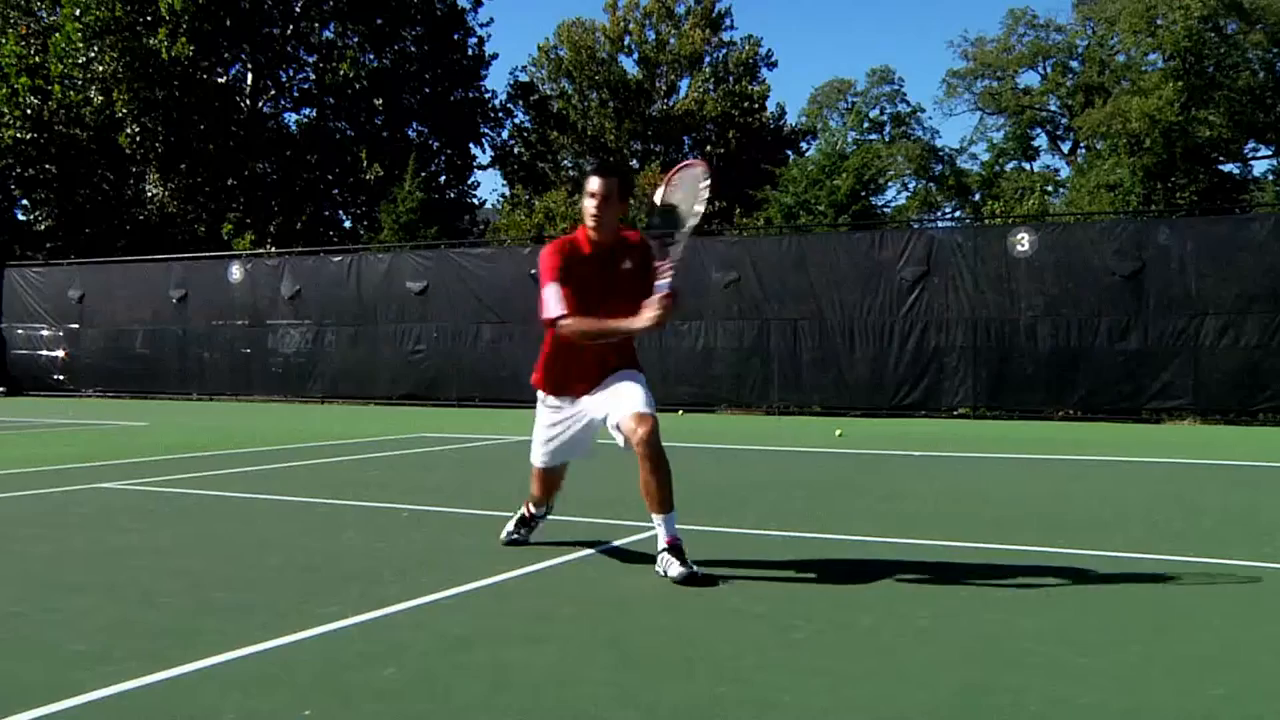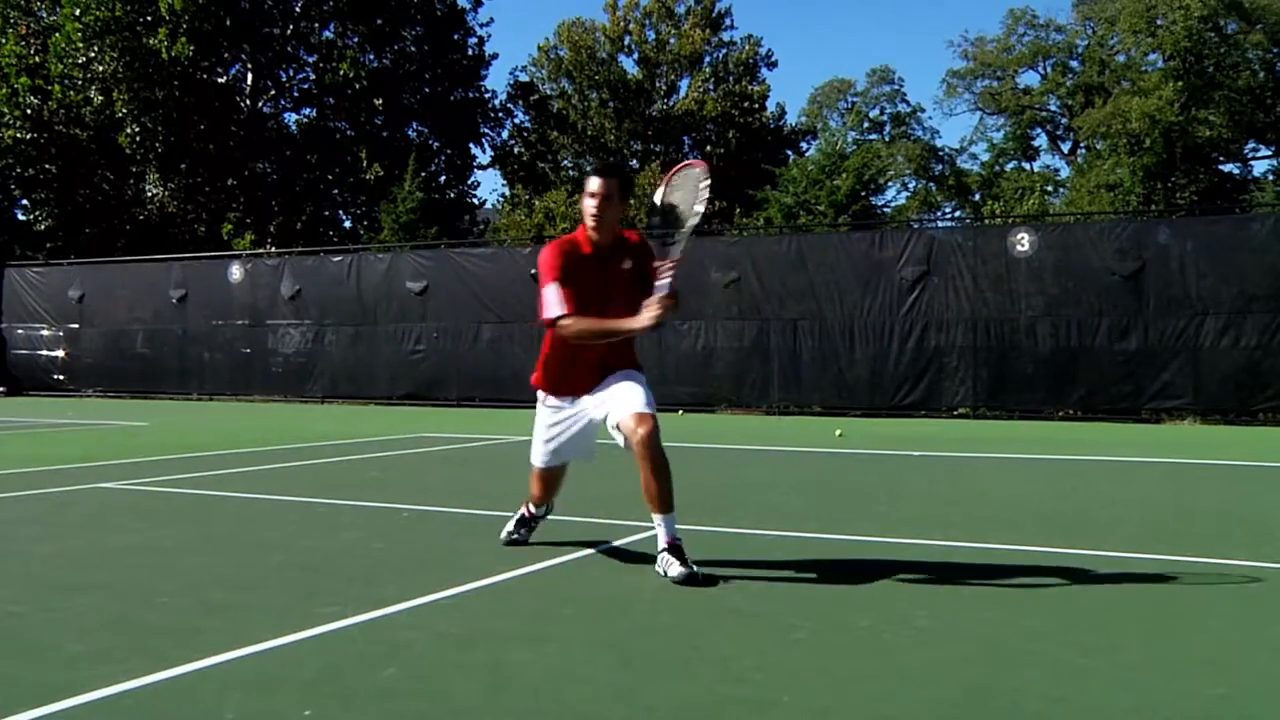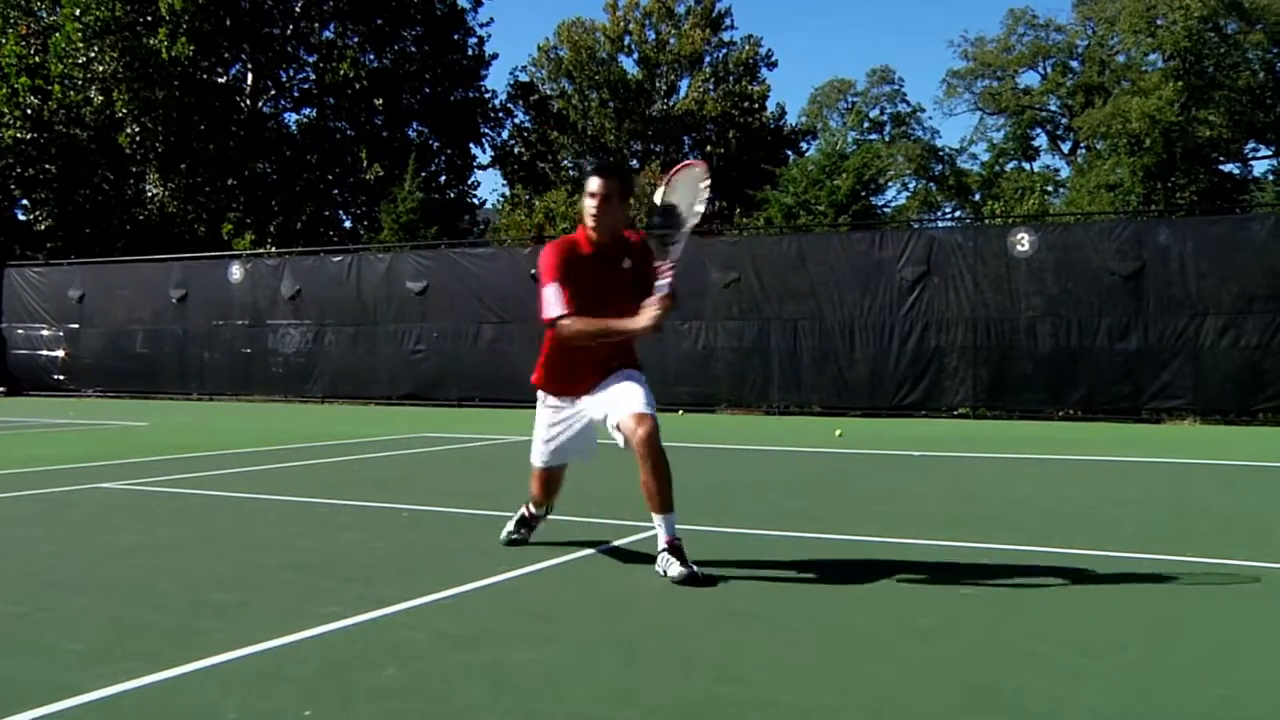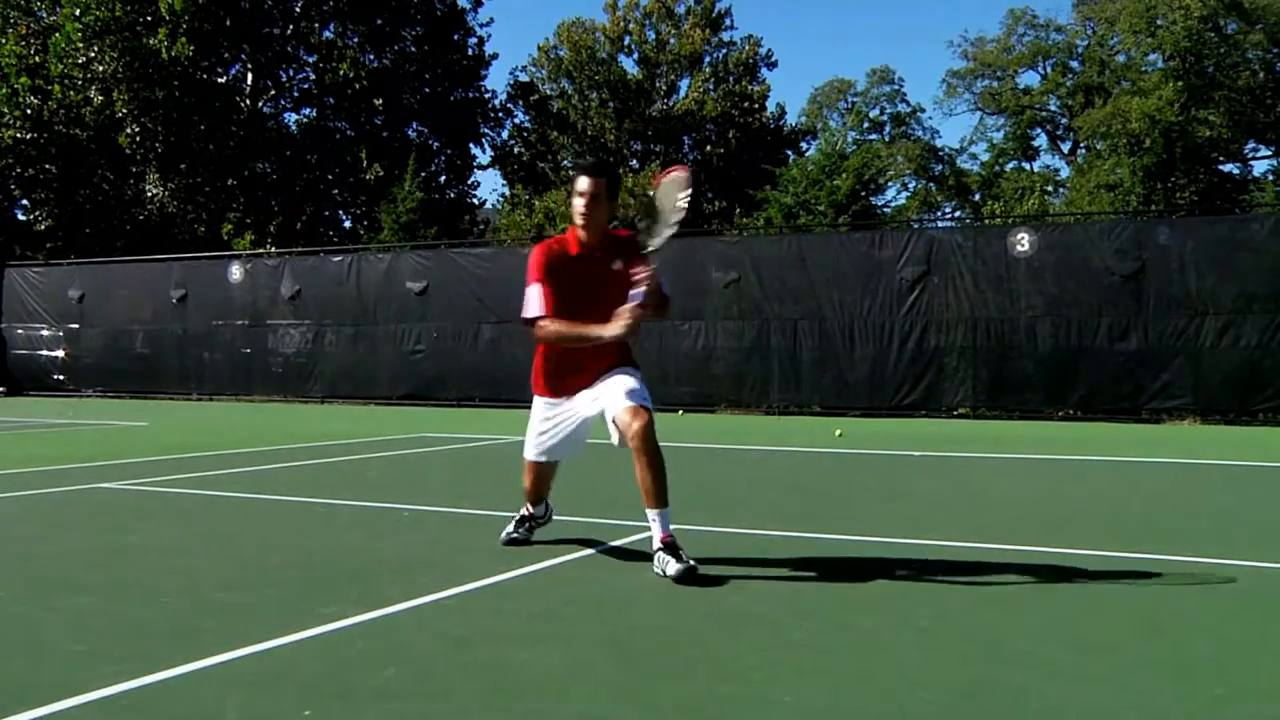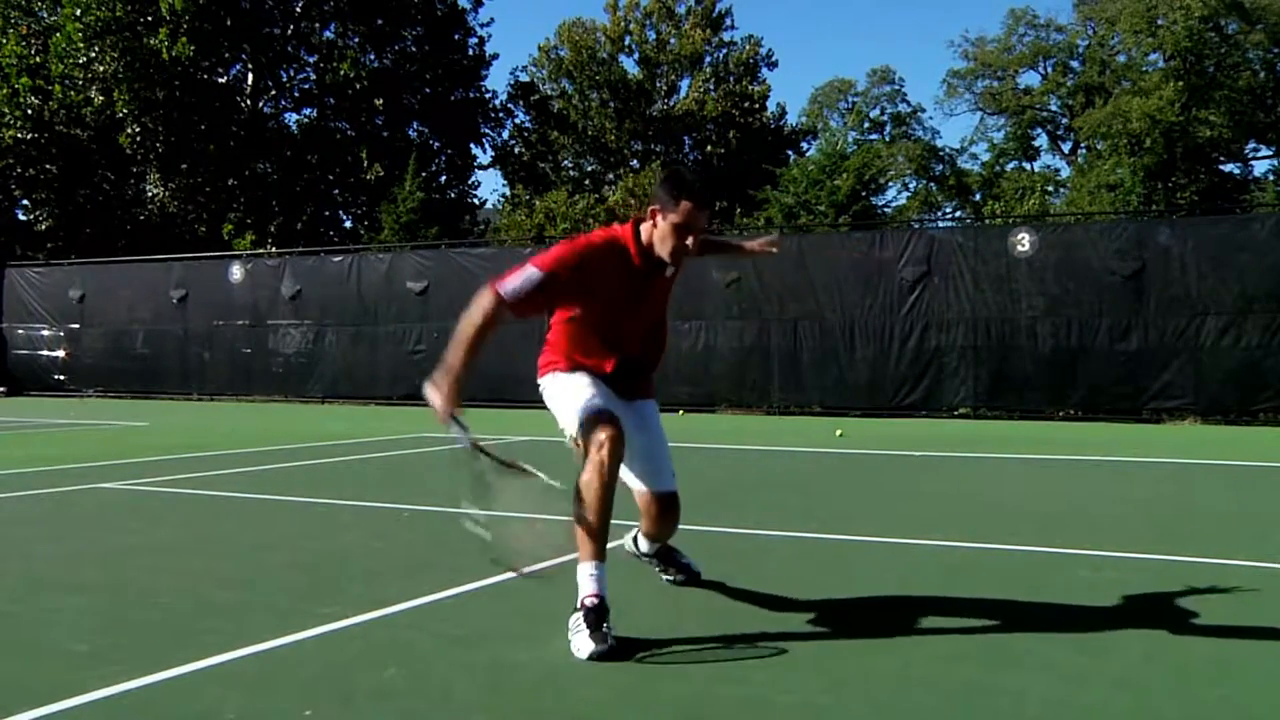
dt=1s
person 1, frame 1
left shoulder: (636, 246)
right shoulder: (557, 255)
left elbow: (658, 310)
right elbow: (566, 327)
left wrist: (663, 290)
right wrist: (634, 323)
left hip: (614, 375)
right hip: (560, 385)
left knee: (645, 431)
right knee: (543, 484)
left ankle: (668, 543)
right ankle: (534, 513)
person 1, frame 2
left shoulder: (637, 248)
right shoulder: (557, 255)
left elbow: (656, 306)
right elbow: (566, 328)
left wrist: (666, 292)
right wrist: (631, 324)
left hip: (616, 371)
right hip: (560, 381)
left knee: (644, 432)
right knee: (544, 481)
left ankle: (668, 545)
right ankle: (533, 512)
person 1, frame 3
left shoulder: (637, 247)
right shoulder: (558, 255)
left elbow: (654, 302)
right elbow: (565, 328)
left wrist: (665, 291)
right wrist: (630, 325)
left hip: (616, 372)
right hip: (561, 381)
left knee: (644, 432)
right knee: (544, 483)
left ankle: (668, 546)
right ankle: (533, 512)
person 1, frame 4
left shoulder: (630, 247)
right shoulder: (546, 256)
left elbow: (661, 308)
right elbow: (543, 329)
left wrist: (647, 293)
right wrist: (604, 333)
left hip: (612, 370)
right hip: (555, 382)
left knee: (639, 426)
right knee: (536, 474)
left ankle: (663, 544)
right ankle: (536, 511)
person 1, frame 5
left shoulder: (671, 249)
right shoulder: (585, 253)
right elbow: (494, 296)
left wrist: (740, 247)
right wrist: (450, 370)
left hip: (634, 388)
right hip: (575, 375)
left knee: (664, 515)
right knee: (607, 440)
left ankle: (649, 544)
right ankle: (590, 602)
